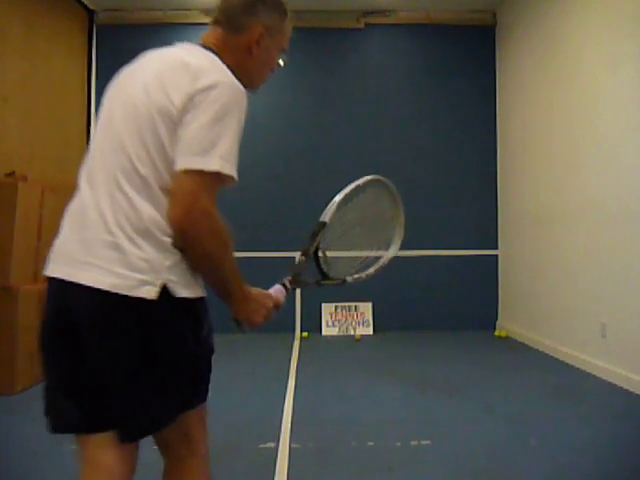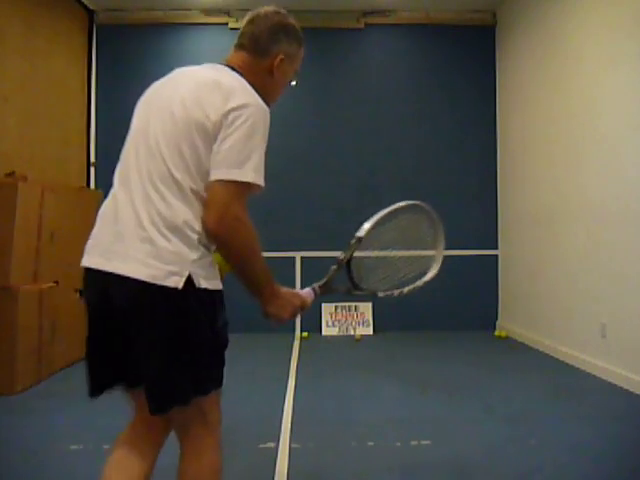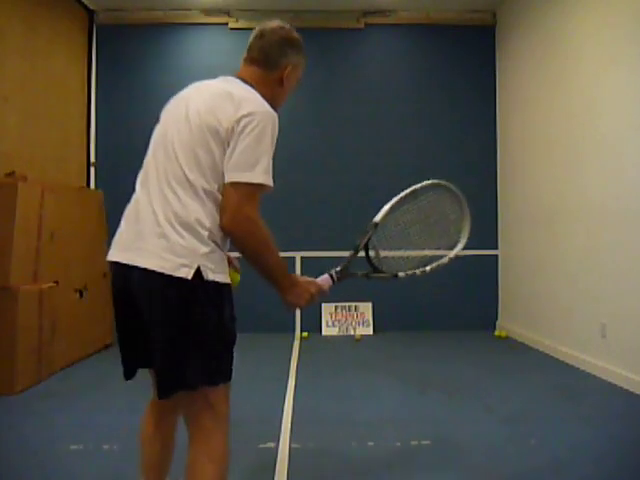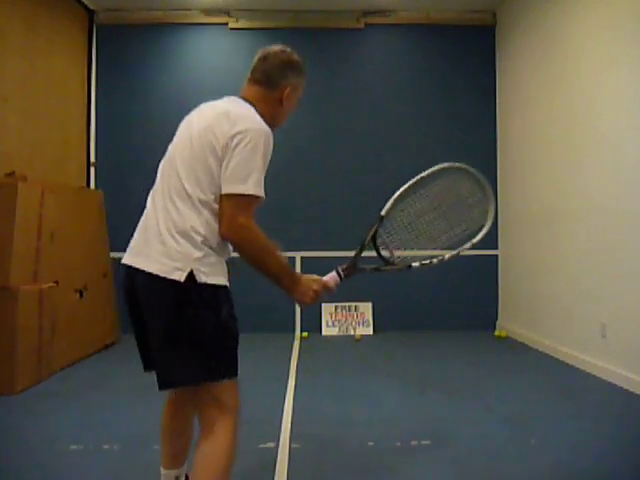
dt=0.2s
person 1, frame 1
left shoulder: (145, 66)
right shoulder: (219, 86)
right elbow: (190, 215)
right wrist: (238, 296)
left hip: (73, 277)
right hip: (143, 291)
person 1, frame 2
left shoulder: (169, 82)
right shoulder: (246, 104)
right elbow: (223, 220)
right wrist: (269, 294)
left hip: (106, 266)
right hip: (168, 281)
left knee: (151, 422)
right knee: (200, 430)
person 1, frame 3
left shoulder: (189, 95)
right shoulder: (256, 112)
right elbow: (237, 218)
right wrist: (287, 283)
left hip: (131, 260)
right hip: (182, 273)
left knee: (169, 396)
right knee: (208, 420)
person 1, frame 4
left shoulder: (206, 112)
right shoulder: (253, 129)
right elbow: (236, 226)
left wrist: (260, 251)
right wrist: (293, 283)
left hip: (144, 266)
right hip: (184, 278)
left knee: (186, 389)
right knee: (219, 414)
